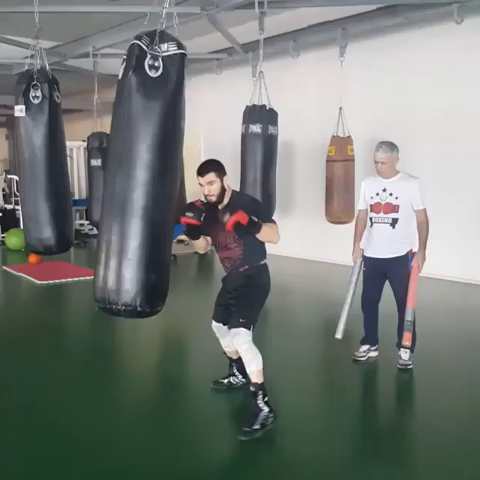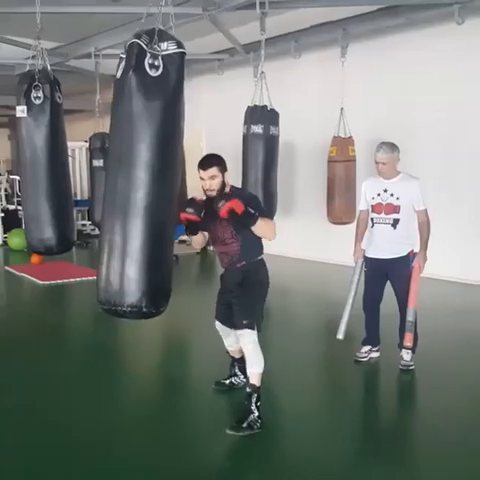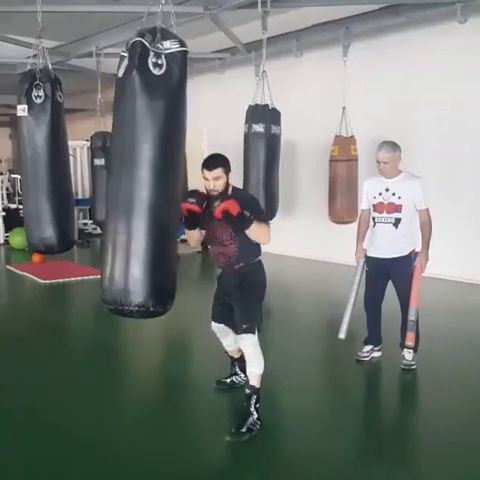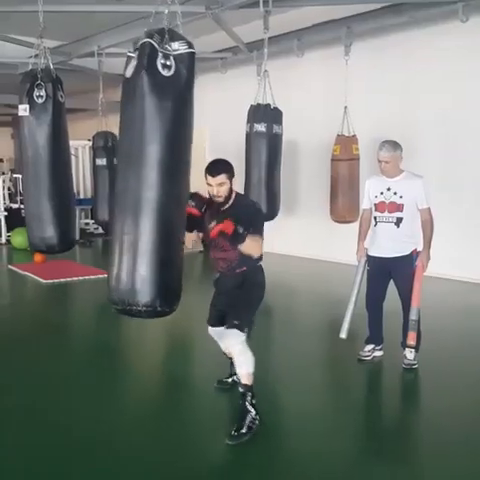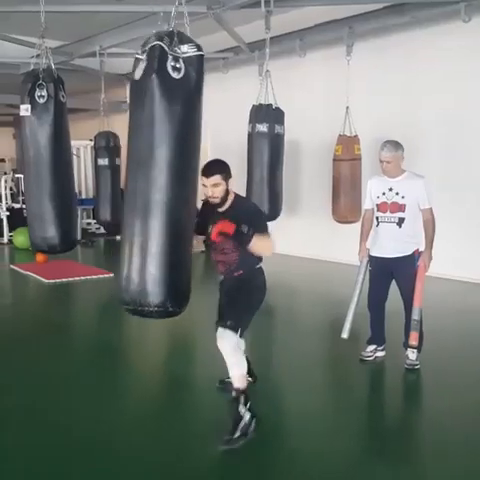
dt=0.1s
person 1, frame 1
left shoulder: (247, 203)
right shoulder: (208, 210)
left elbow: (274, 236)
right elbow: (202, 248)
left wrist: (248, 222)
right wrist: (193, 228)
left hip: (255, 277)
right hip: (232, 277)
left knee: (240, 333)
right knee: (219, 325)
left ankle: (263, 407)
right ankle: (238, 374)
person 1, frame 2
left shoulder: (245, 198)
right shoulder: (207, 205)
left elbow: (270, 232)
right elbow: (198, 244)
left wrist: (244, 213)
right wrist: (192, 223)
left hip: (252, 274)
right hip: (230, 273)
left knee: (246, 335)
right knee: (223, 325)
left ankle: (254, 408)
right ankle: (240, 373)
person 1, frame 3
left shoulder: (246, 200)
right shoulder: (206, 203)
left elbow: (264, 237)
right elbow: (193, 240)
left wrist: (239, 215)
right wrist: (191, 217)
left hip: (250, 276)
right hip: (226, 275)
left knee: (248, 337)
right knee: (219, 324)
left ankle: (253, 411)
right ankle: (239, 372)
person 1, frame 4
left shoulder: (248, 209)
right shoulder: (207, 207)
left elbow: (256, 249)
left wrist: (233, 229)
right wrist: (191, 219)
left hip: (249, 280)
right hip: (225, 279)
left knee: (235, 336)
right knee: (216, 328)
left ankle: (250, 409)
right ankle: (239, 373)
person 1, frame 5
left shoulder: (248, 210)
right shoulder: (207, 211)
left elbow: (267, 248)
right elbow: (193, 242)
left wrist: (237, 232)
right wrist: (192, 228)
left hip: (249, 282)
right hip: (229, 281)
left knee: (225, 338)
right knee: (227, 331)
left ankle: (245, 413)
right ankle: (244, 374)
person 2, frame 1
left shoulder: (411, 184)
right shoulder: (368, 184)
left elbow: (422, 218)
left wrist: (421, 251)
right wrist: (357, 245)
left hip: (401, 256)
right hip: (372, 255)
left knee: (405, 304)
right knee: (368, 302)
left ankle: (405, 349)
right ankle: (369, 345)
person 2, frame 2
left shoulder: (412, 184)
right shoulder: (369, 184)
left elbow: (423, 219)
left wrist: (422, 251)
right wrist: (358, 245)
left hip: (402, 256)
right hip: (373, 255)
left knee: (406, 305)
right knee: (370, 302)
left ankle: (407, 350)
right ankle: (371, 345)
person 2, frame 3
left shoulder: (413, 183)
right shoulder: (370, 184)
left elbow: (425, 218)
left wrist: (424, 250)
right wrist: (360, 244)
left hip: (404, 255)
right hip: (374, 255)
left knee: (408, 304)
right knee: (371, 302)
left ankle: (409, 349)
right ankle: (373, 345)
person 2, frame 4
left shoulder: (415, 183)
right shoulder: (372, 183)
left elbow: (426, 217)
left wrist: (426, 250)
right wrist: (361, 244)
left hip: (405, 255)
right hip: (376, 254)
left knee: (410, 304)
right knee: (373, 301)
left ankle: (410, 349)
right ankle: (374, 344)
person 2, frame 5
left shoulder: (417, 183)
right shoulder: (374, 183)
left elbow: (428, 218)
left wrist: (427, 250)
right wrist: (363, 244)
left hip: (407, 255)
right hip: (378, 255)
left knee: (411, 304)
right knee: (375, 302)
left ankle: (413, 349)
right ankle: (377, 344)
